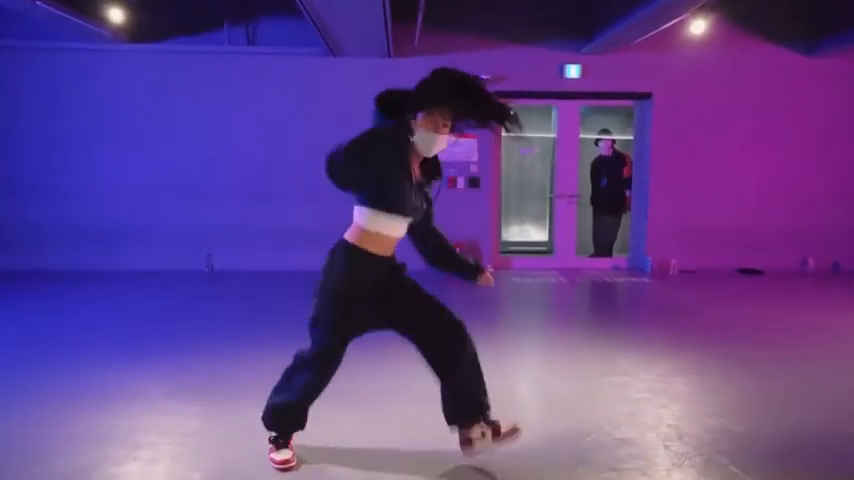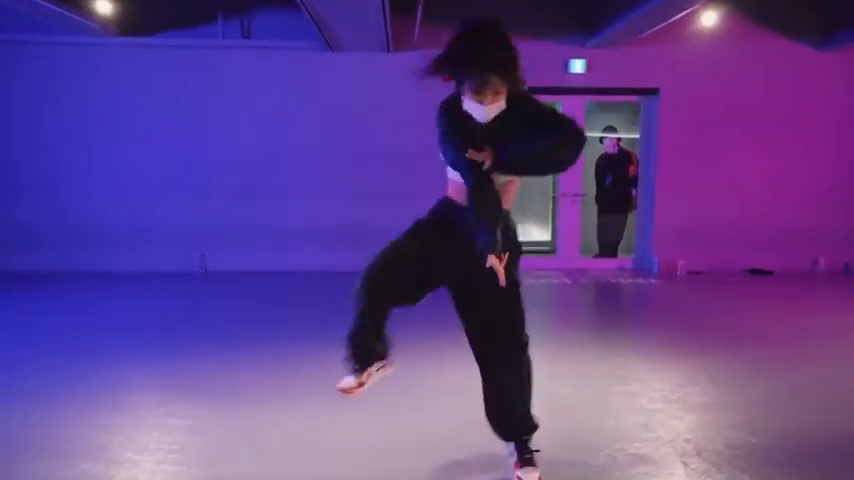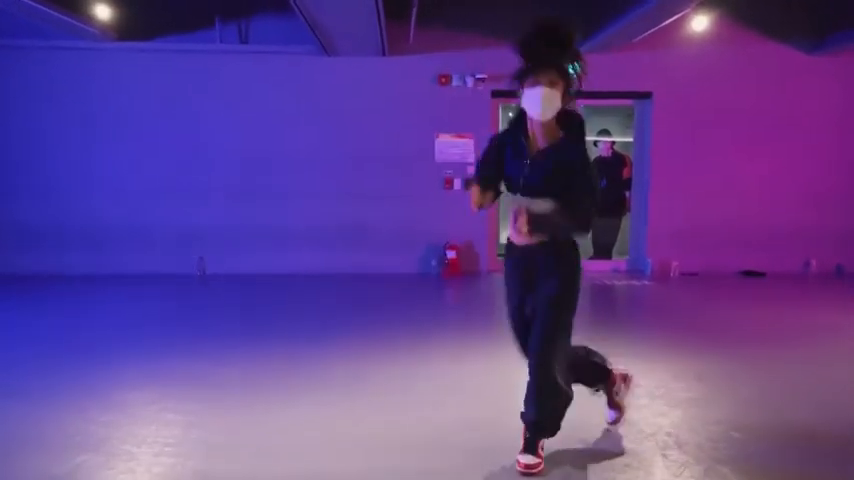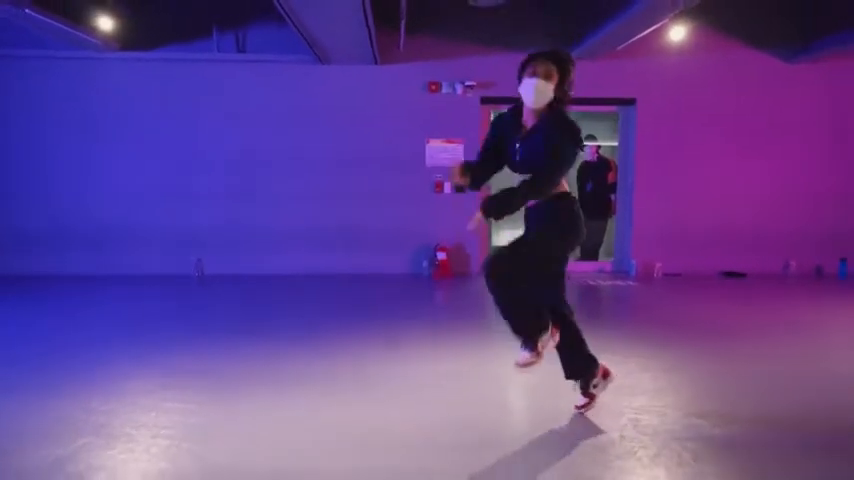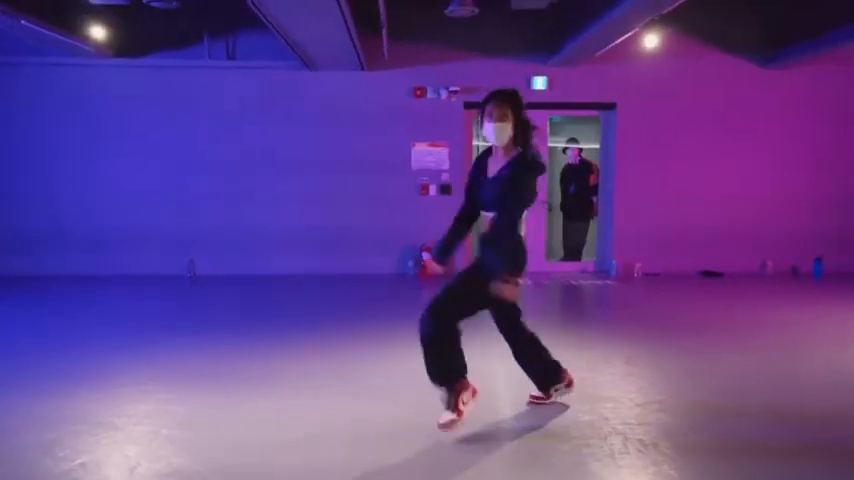
dt=0.3s
person 1, frame 1
left shoulder: (424, 170)
right shoulder: (385, 145)
left elbow: (427, 240)
right elbow: (339, 170)
left wrist: (470, 270)
left hip: (387, 271)
right hip: (352, 266)
left knee: (450, 337)
right knee: (323, 352)
left ankle: (472, 424)
right ankle: (282, 428)
person 1, frame 2
left shoulder: (525, 113)
right shoulder: (451, 118)
left elbow: (569, 145)
right elbow: (477, 186)
left wrist: (500, 159)
right wrist: (488, 245)
left hip: (494, 232)
right hip: (448, 221)
left knee: (503, 344)
right knee: (381, 277)
right ankle: (366, 358)
person 1, frame 3
left shoulder: (571, 150)
right shoulder: (509, 139)
left elbow: (582, 214)
right elbow: (490, 170)
left wrist: (538, 226)
right wrist: (481, 186)
left hip: (557, 259)
right hip: (519, 255)
left knee: (544, 353)
right knee: (539, 348)
left ankle: (535, 437)
right ankle: (607, 378)
person 1, frame 4
left shoulder: (560, 128)
right shoulder: (508, 121)
left elbow: (539, 182)
right elbow: (485, 166)
left wrist: (495, 206)
right wrist: (465, 172)
left hip: (558, 216)
right hip: (539, 217)
left knee: (499, 267)
right knee: (548, 303)
left ankle: (537, 334)
right ankle: (591, 373)
person 1, frame 5
left shoulder: (521, 169)
right shoulder: (483, 163)
left elbow: (509, 221)
right elbow: (469, 213)
left wrist: (505, 273)
right wrist: (443, 253)
left hip: (503, 255)
right hip: (493, 251)
left knee: (436, 318)
right knee: (508, 324)
left ankle: (457, 389)
right ankle: (555, 380)
person 2, frame 1
left shoulder: (622, 159)
right shoulder: (597, 161)
left elbow: (627, 184)
left wrist: (627, 201)
right wrist: (594, 199)
left hip: (615, 204)
right hip: (599, 204)
left knee: (609, 235)
right knee: (598, 235)
left ankle: (604, 256)
right ankle: (599, 255)
person 2, frame 2
left shoulder: (628, 157)
right shoulder: (602, 159)
left elbow: (634, 181)
left wrist: (633, 200)
right wrist: (599, 198)
left hip: (621, 203)
right hip: (604, 203)
left knee: (615, 234)
right knee: (603, 235)
left ankle: (608, 256)
right ankle: (604, 256)
person 2, frame 3
left shoulder: (622, 160)
right shoulder: (596, 161)
left elbow: (627, 185)
left wrist: (626, 203)
left hip: (615, 206)
right hip: (599, 205)
left knee: (609, 236)
right knee: (597, 237)
left ankle: (603, 258)
right ankle: (599, 258)
person 2, frame 4
left shoulder: (607, 164)
right shoulder: (583, 166)
left elbow: (612, 188)
left wrist: (612, 206)
right wrist: (581, 203)
left hip: (601, 209)
right hip: (586, 208)
left knee: (595, 239)
right knee: (585, 239)
left ankle: (590, 259)
right ankle: (586, 259)
person 2, frame 5
left shoulder: (589, 167)
right shoulder: (566, 169)
left elbow: (594, 190)
left wrist: (594, 208)
right wrist: (564, 205)
left hip: (583, 210)
right hip: (569, 210)
left knee: (578, 240)
right knee: (568, 240)
left ankle: (573, 260)
right ankle: (569, 260)
